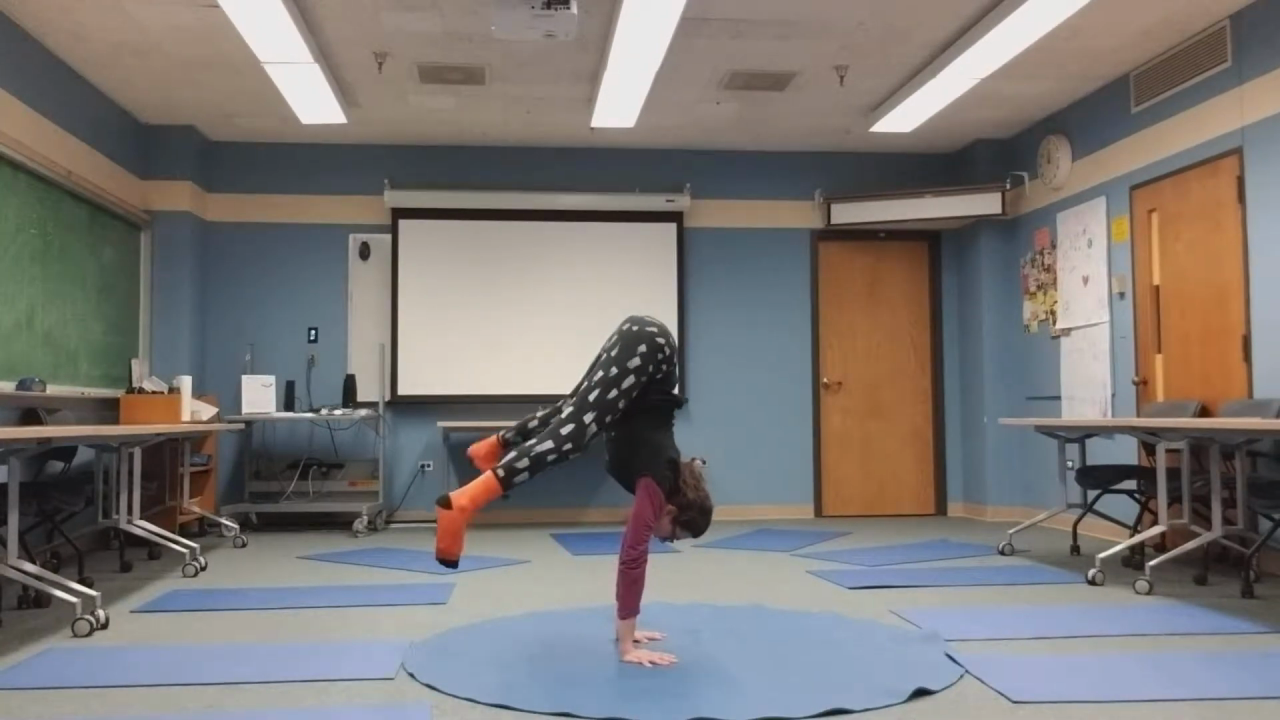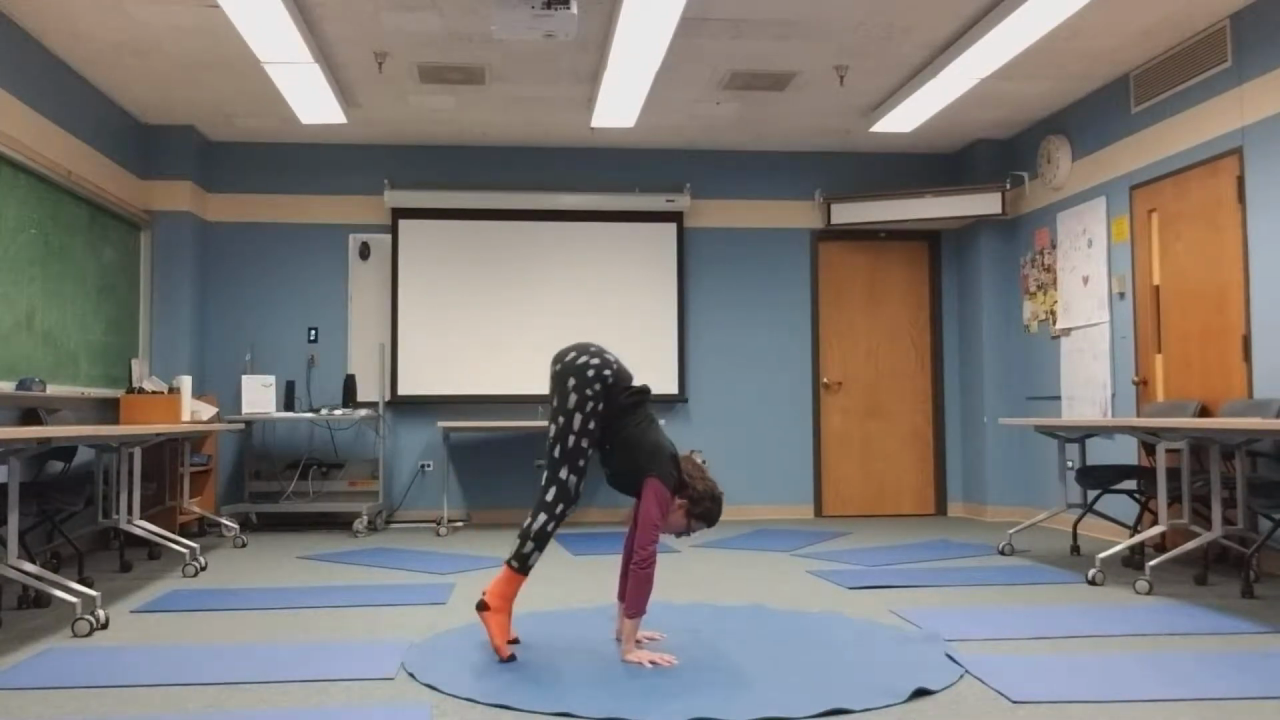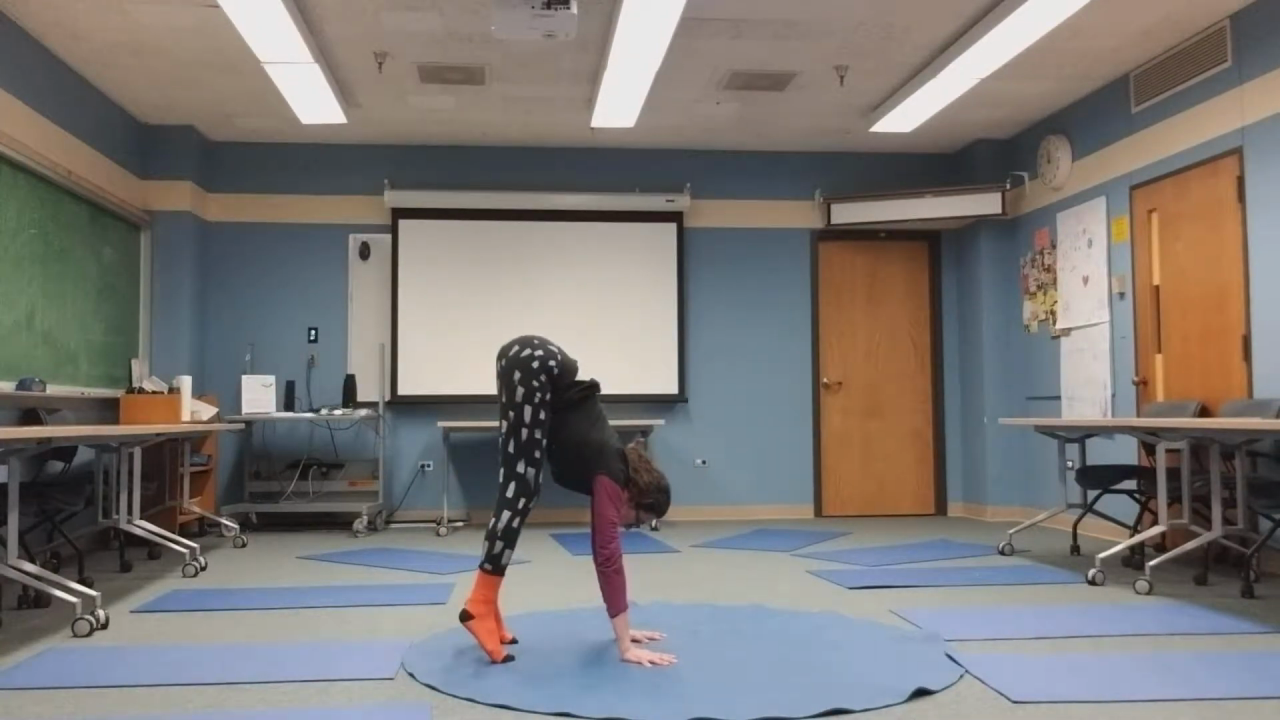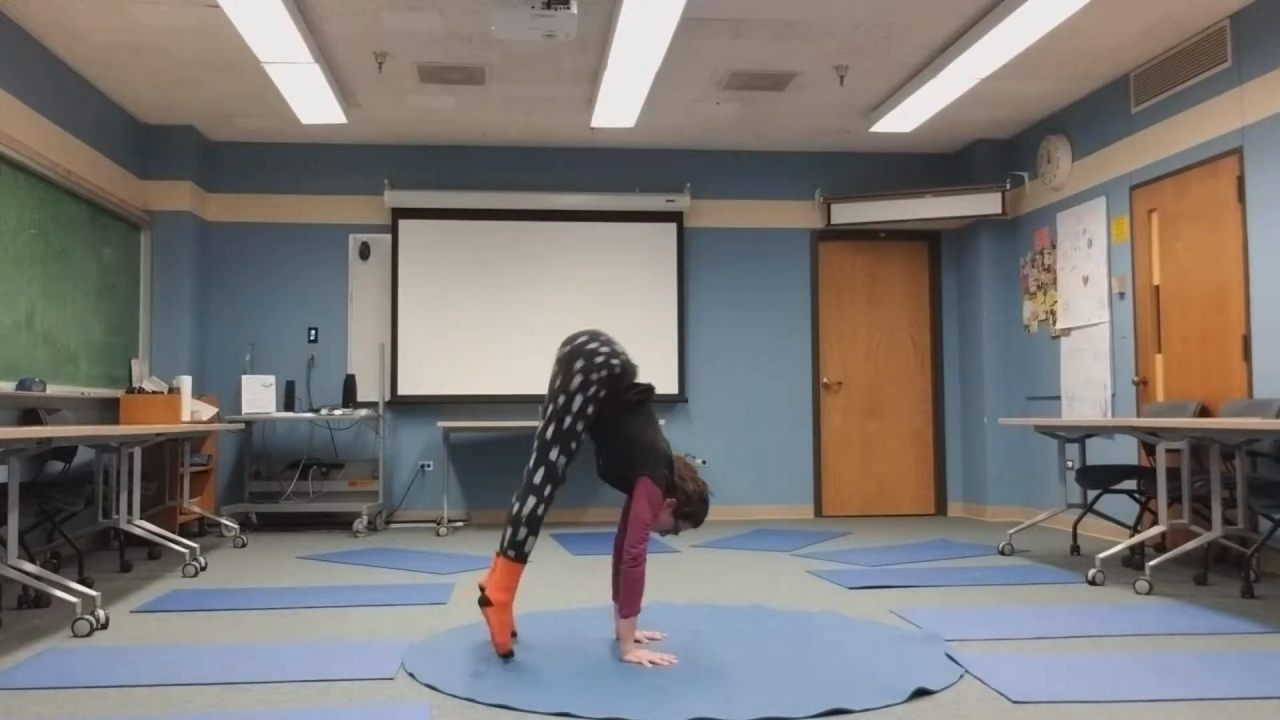
dt=0.5s
person 1, frame 1
left shoulder: (661, 477)
right shoulder: (657, 483)
right elbow: (633, 558)
right wrist: (626, 646)
left ankle: (496, 446)
right ankle: (464, 502)
person 1, frame 2
left shoulder: (656, 477)
right shoulder: (662, 481)
left elbow: (634, 548)
right elbow: (643, 558)
left wrist: (625, 626)
right wrist: (630, 647)
left hip: (590, 373)
right hip: (586, 371)
left knee: (561, 494)
right knee: (559, 494)
right ankle: (497, 601)
person 1, frame 3
left shoulder: (608, 469)
right shoulder: (610, 475)
left elbow: (603, 550)
right elbow: (609, 555)
left wrist: (623, 630)
right wrist: (626, 646)
left knee: (520, 493)
right knee: (520, 493)
right ankle: (481, 608)
person 1, frame 4
left shoulder: (647, 478)
right shoulder: (654, 480)
left elbow: (625, 546)
right elbow: (633, 556)
left wrist: (623, 625)
right wrist: (628, 645)
left ankle: (497, 588)
right ankle: (499, 590)
